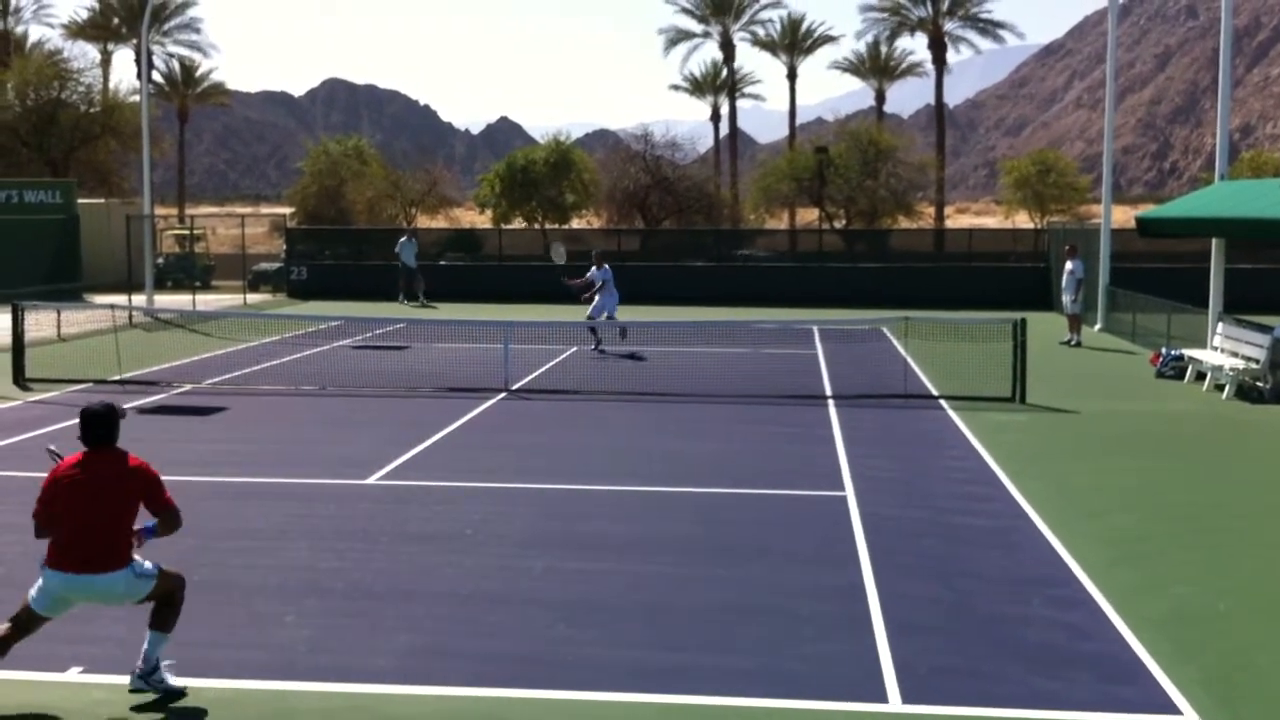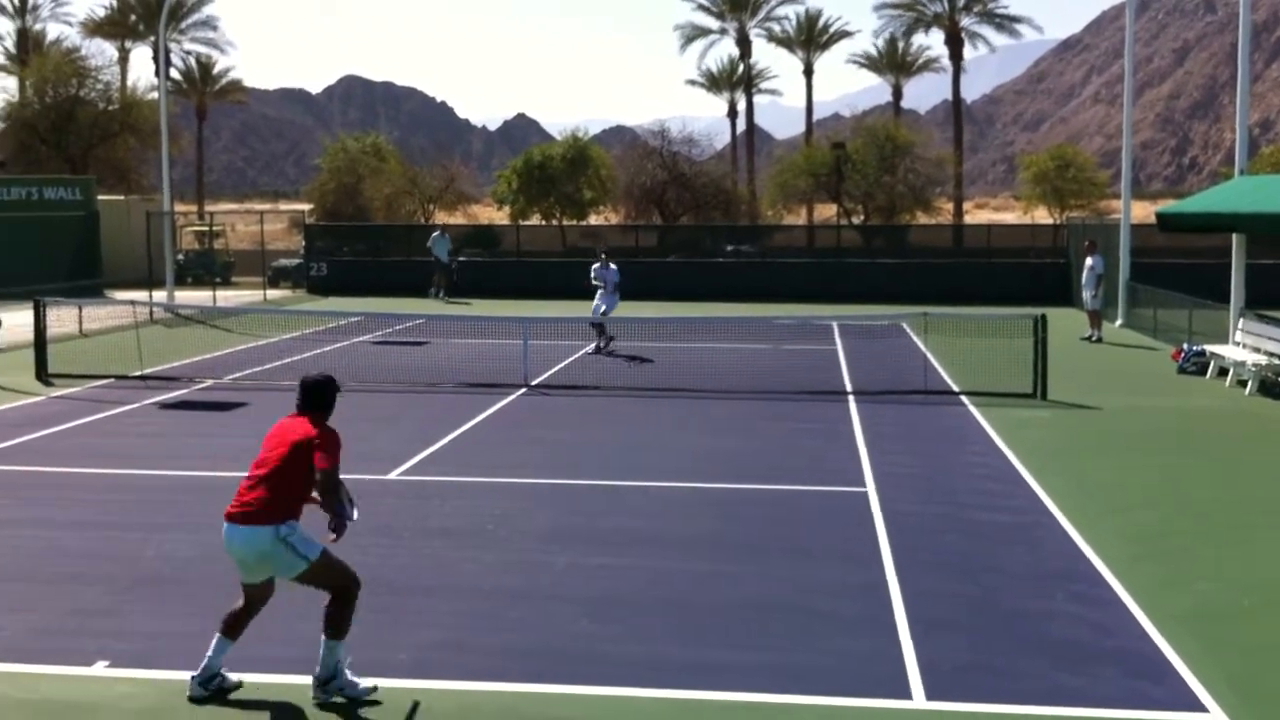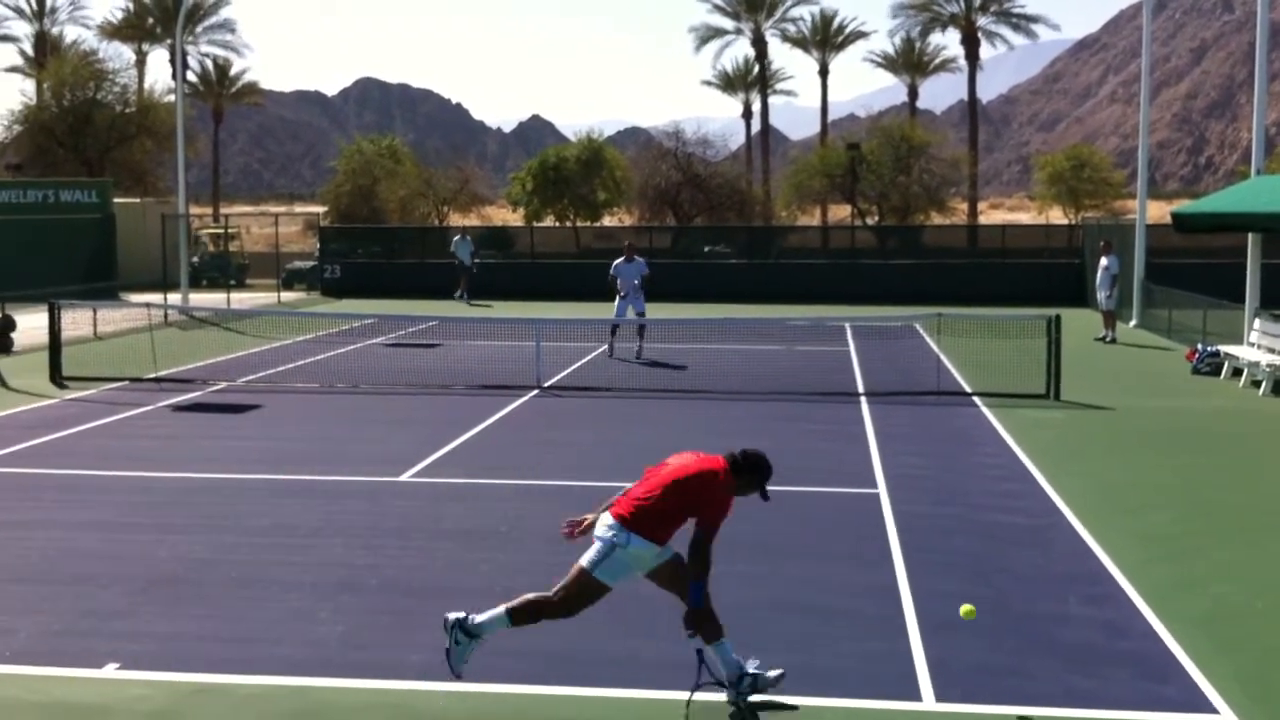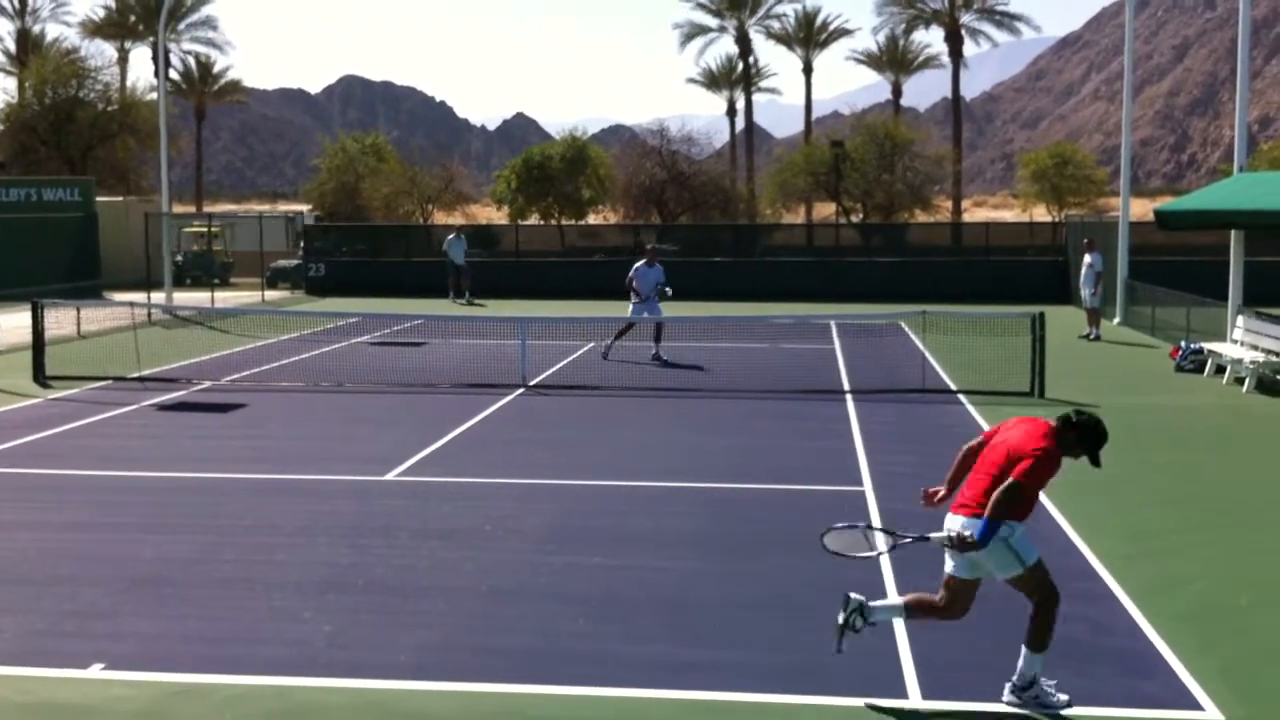
dt=0.5s
person 1, frame 1
left shoulder: (60, 473)
right shoulder: (138, 471)
left elbow: (40, 530)
right elbow: (172, 522)
right wrist: (147, 533)
left hip: (60, 575)
right hip: (112, 578)
right knee: (174, 586)
right ankle: (149, 671)
person 1, frame 2
left shoulder: (282, 427)
right shoulder: (323, 435)
right elbow: (328, 484)
left wrist: (307, 496)
right wrist: (340, 517)
left hip: (234, 528)
right hip: (268, 531)
left knee: (254, 600)
right knee: (347, 586)
left ankle: (207, 677)
right ankle: (330, 677)
person 1, frame 3
left shoulder: (697, 463)
right shoulder: (720, 487)
left elbow: (640, 492)
right elbow: (699, 550)
left wrist: (595, 519)
right wrist: (696, 604)
left hip: (634, 534)
right hip: (627, 538)
left knee: (694, 593)
right knee: (563, 604)
left ankle: (736, 677)
right ankle: (471, 627)
person 1, frame 4
left shoulder: (1025, 426)
right shoulder: (1045, 453)
left elbow: (971, 449)
right elbow: (1006, 495)
left wrist: (949, 489)
right wrist: (982, 538)
left hip: (963, 519)
right hip: (987, 527)
left knee: (949, 607)
right knee: (1047, 598)
left ankle: (863, 611)
right ankle: (1024, 686)
